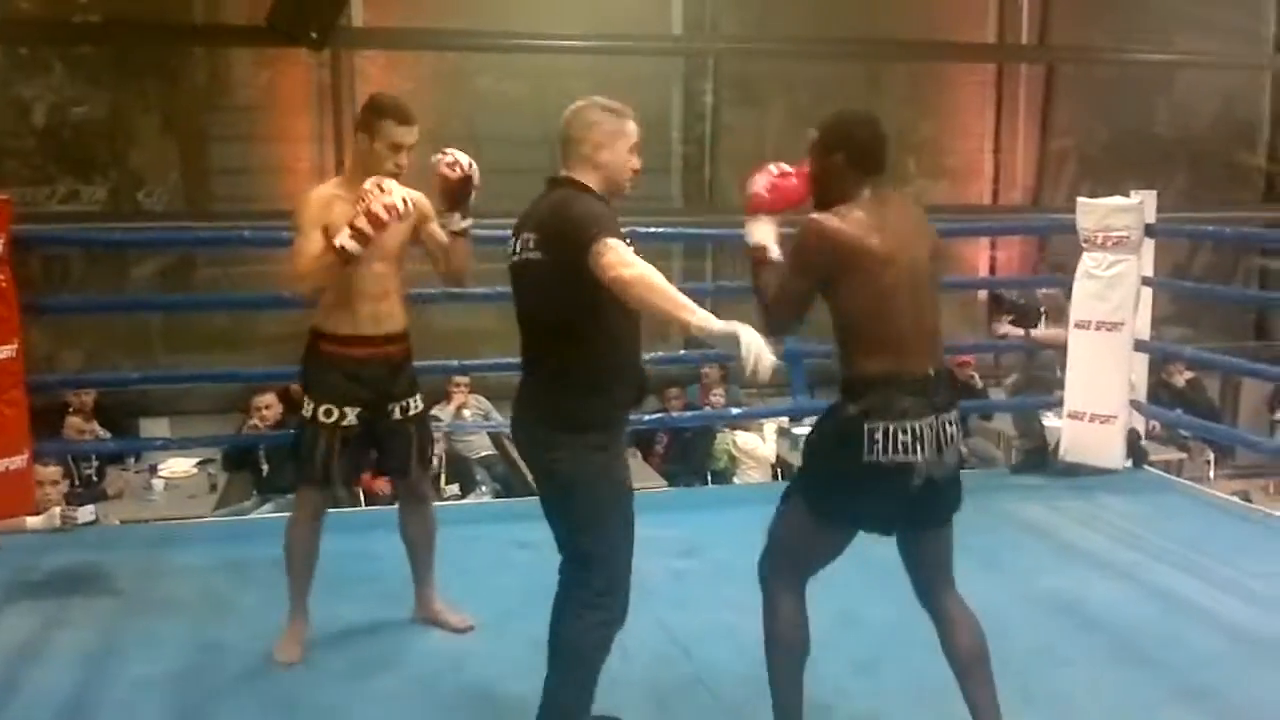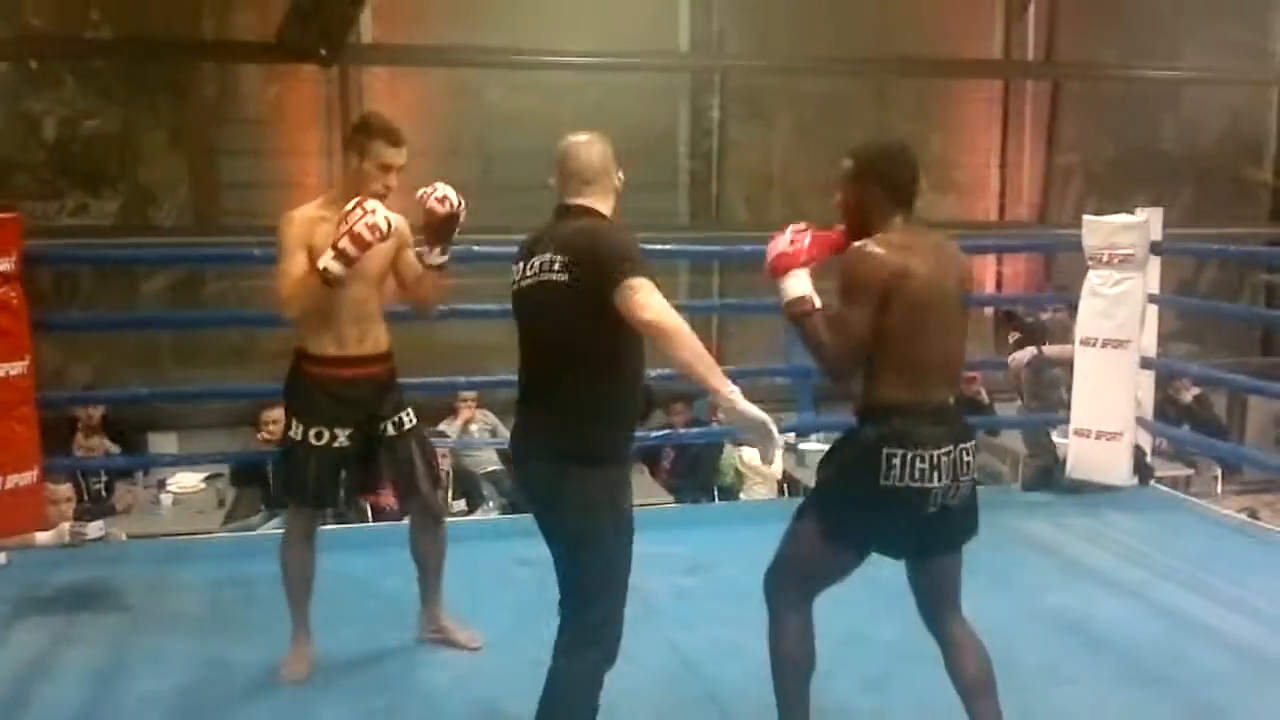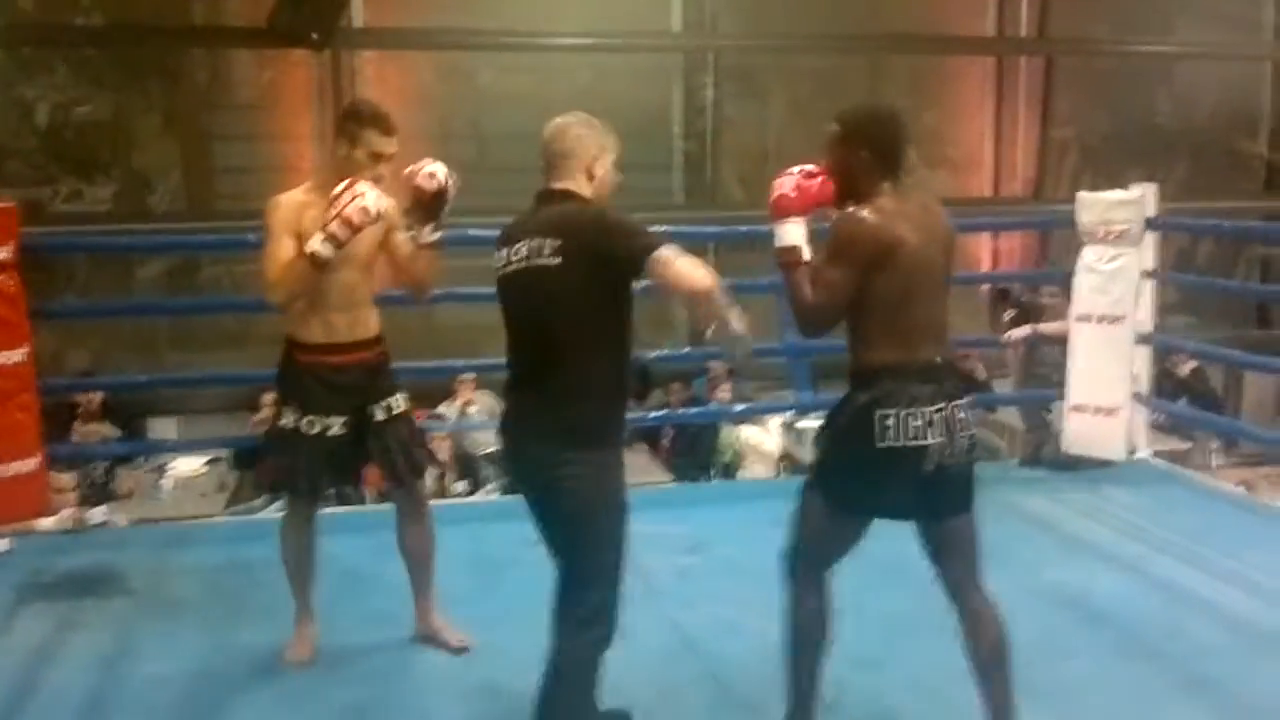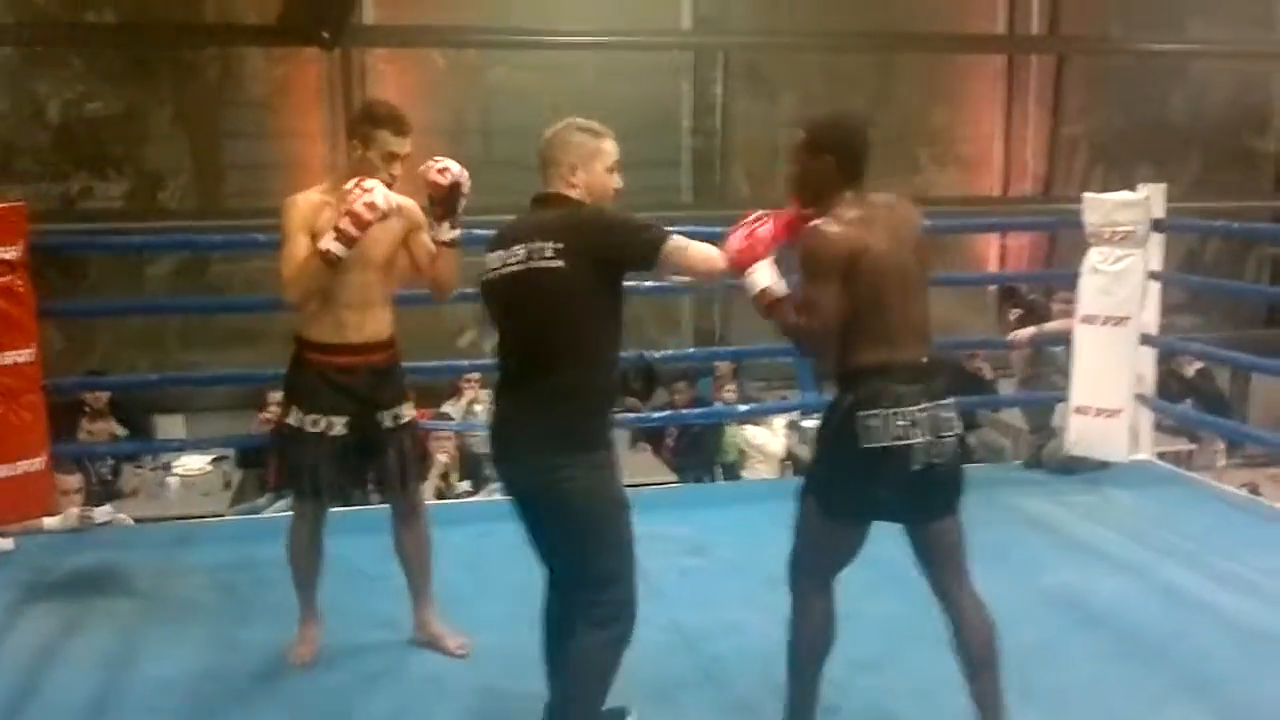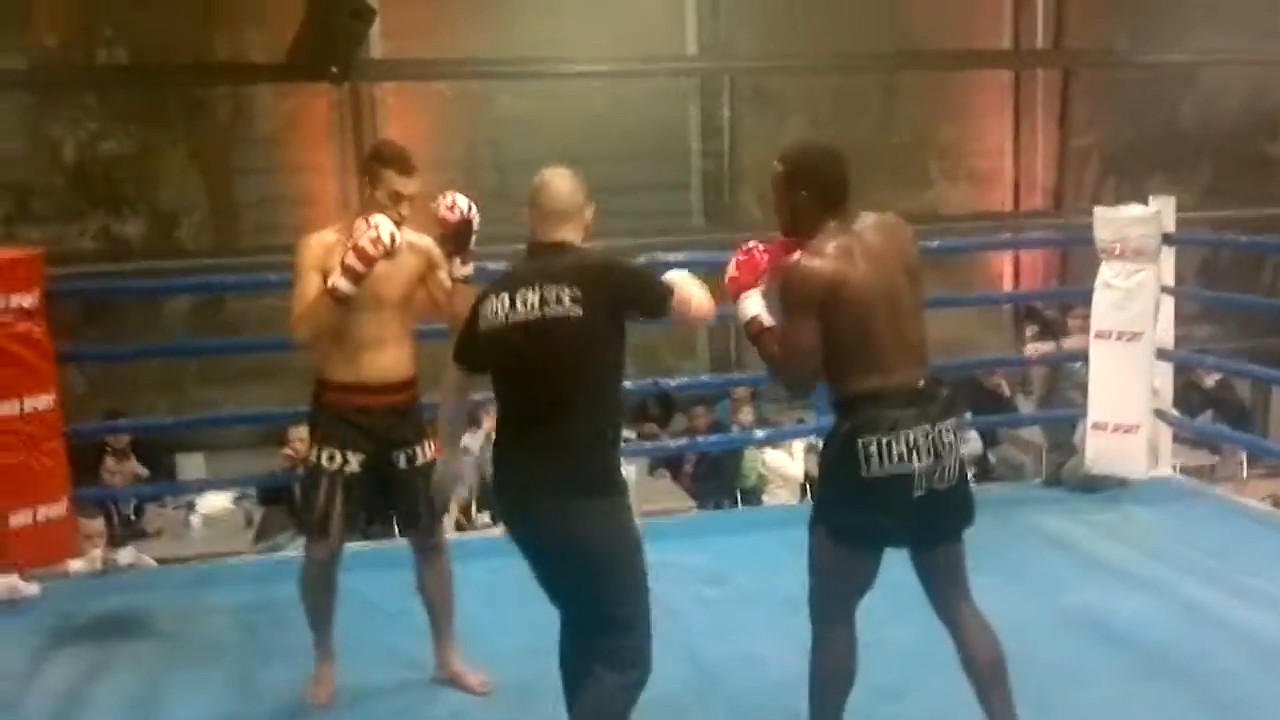
dt=0.2s
person 1, frame 1
left shoulder: (827, 231)
right shoulder: (917, 220)
left elbow: (778, 316)
left wrist: (761, 227)
left hip: (872, 425)
right hip: (934, 419)
left knee: (780, 574)
right knee: (939, 591)
person 1, frame 2
left shoulder: (869, 258)
right shoulder: (949, 255)
left elbow: (840, 361)
left wrist: (794, 283)
left hip: (891, 450)
right hip: (950, 446)
left knee: (786, 591)
right knee: (946, 617)
person 1, frame 3
left shoulder: (861, 223)
right shoulder: (933, 214)
left elbow: (813, 318)
left wrist: (790, 229)
left hip: (885, 413)
right hip: (944, 406)
left knee: (806, 567)
right knee: (966, 584)
person 1, frame 4
left shoulder: (828, 235)
right shoulder: (902, 213)
left elbow: (819, 342)
left wrist: (758, 274)
left hip: (873, 415)
right hip: (930, 406)
left knee: (810, 578)
right knee: (954, 584)
person 1, frame 5
left shoulder: (808, 268)
right shoulder: (894, 231)
left elbow: (798, 377)
left wrist: (750, 303)
left hip: (873, 441)
right hip: (932, 429)
left knee: (831, 613)
right knee: (957, 604)
person 2, frame 1
left shoulder: (547, 213)
right shoulder: (578, 212)
right elbow: (621, 269)
right wrist: (711, 324)
left hip: (555, 420)
right hip: (579, 430)
left knee: (583, 575)
right knee: (599, 591)
person 2, frame 2
left shoulder: (535, 249)
right shoulder: (602, 241)
right elbow: (650, 315)
right wrist: (731, 396)
left hip: (541, 450)
right hip: (584, 460)
left knee: (585, 605)
right knee: (593, 623)
person 2, frame 3
left shoulder: (514, 236)
right shoulder: (594, 226)
right elbow: (692, 280)
right wrist: (729, 318)
left hip: (528, 436)
right hip: (578, 443)
left knee: (578, 585)
right knee: (588, 606)
person 2, frame 4
left shoulder: (504, 242)
right shoulder: (595, 228)
right elbow: (709, 262)
right wrist: (723, 254)
left hip: (515, 442)
right hip: (571, 448)
left knee: (571, 584)
right knee: (605, 606)
person 2, frame 5
left shoulder: (494, 295)
right shoulder: (602, 276)
left elbow: (456, 386)
right elbow: (701, 309)
left wrist: (449, 454)
right wrist: (679, 279)
left hip: (517, 491)
right hip: (584, 495)
left knee: (583, 621)
right knee: (623, 652)
person 3, frame 1
left shoulder: (414, 203)
right shoulder: (321, 202)
left elbow: (456, 275)
right elbow: (306, 282)
left wrist: (457, 211)
right wrist: (357, 231)
left hip: (395, 360)
right hip: (335, 362)
left knee: (417, 485)
right knee: (314, 495)
left ankle: (425, 598)
right ankle: (297, 617)
person 3, frame 2
left shoulder: (394, 226)
right shoulder: (303, 222)
left elbow: (424, 302)
right elbow: (292, 307)
left wrist: (437, 244)
right wrist: (341, 253)
left hip: (380, 379)
right hip: (320, 383)
left knee: (428, 501)
right knee: (304, 515)
left ankle: (433, 615)
right ankle: (301, 636)
person 3, frame 3
left shoulder: (385, 209)
right shoulder: (289, 208)
left elbow: (420, 284)
right elbow: (278, 293)
left wrist: (427, 222)
right wrist: (330, 237)
left hip: (371, 362)
right hip: (312, 369)
left knee: (411, 491)
right knee: (302, 502)
left ankle: (426, 614)
right ankle: (304, 620)
person 3, frame 4
left shoulder: (404, 211)
right shoulder: (306, 207)
left elbow: (443, 285)
right elbow: (294, 292)
left wrist: (446, 219)
right wrist: (344, 234)
left hip: (382, 366)
right hip: (320, 371)
left knee: (408, 500)
right knee: (310, 506)
left ankle: (424, 618)
right ankle: (309, 621)
person 3, frame 5
left shoulder: (422, 250)
right shoulder: (319, 247)
right elbow: (304, 331)
left wrist: (460, 254)
right wrist: (351, 271)
left hip: (402, 407)
right hip: (341, 411)
left knee: (429, 538)
right knee: (322, 548)
left ankle: (446, 656)
right ankle: (323, 660)
